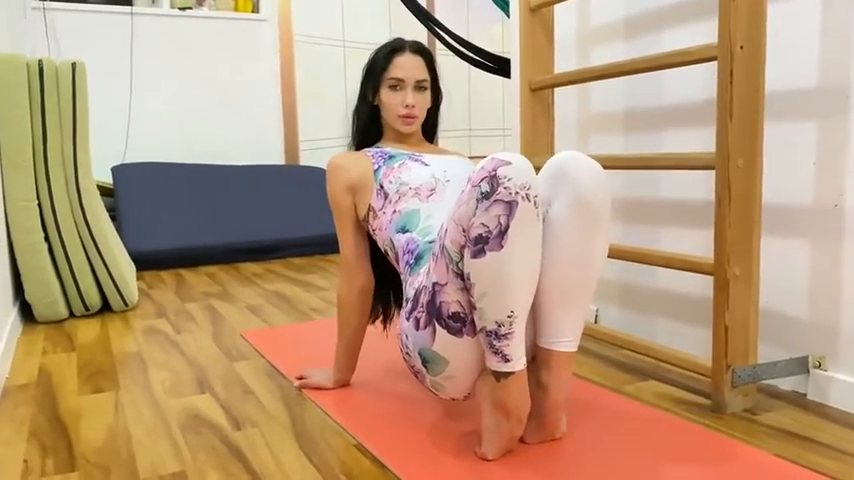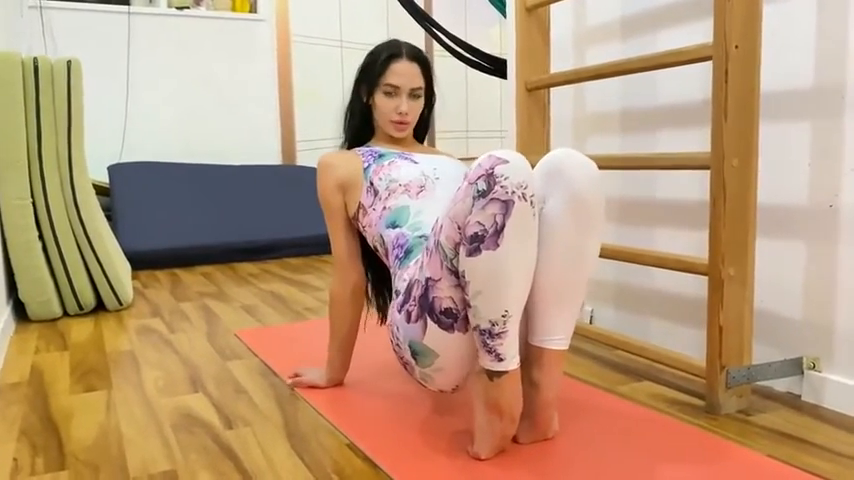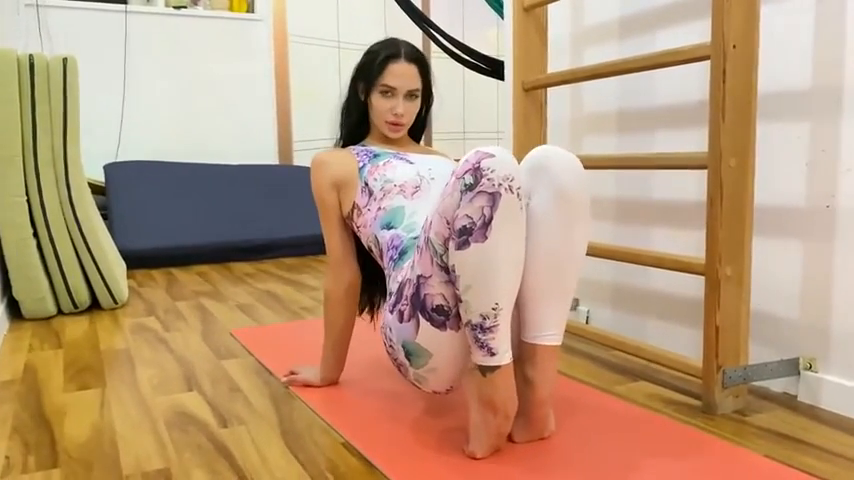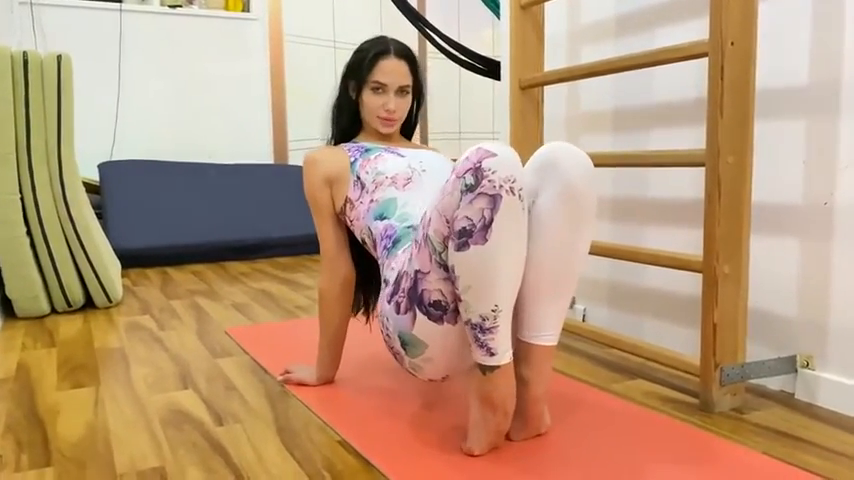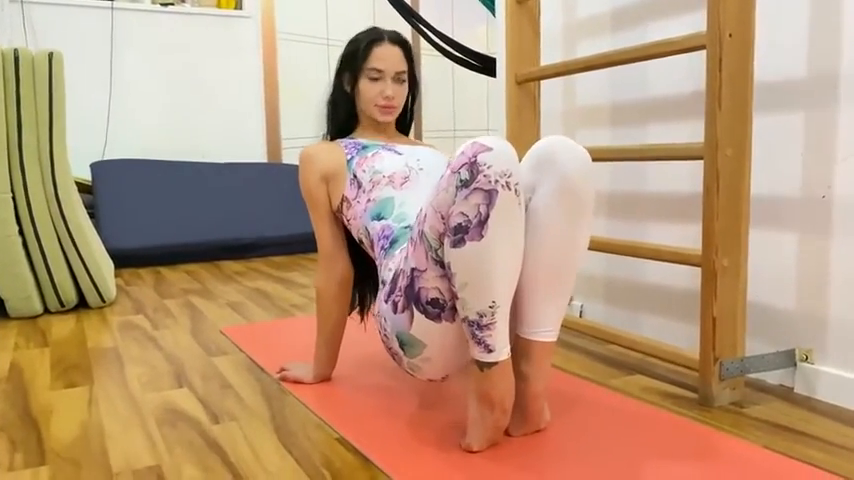
dt=0.3s
person 1, frame 1
left shoulder: (459, 162)
right shoulder: (350, 168)
right elbow: (357, 278)
left hip: (510, 322)
right hip: (443, 334)
left knee: (574, 171)
right knee: (505, 172)
left ankle: (548, 386)
right ankle: (505, 389)
person 1, frame 2
left shoulder: (447, 161)
right shoulder: (340, 167)
right elbow: (349, 275)
left hip: (503, 312)
right hip: (432, 325)
left knee: (568, 167)
right knee: (502, 169)
left ankle: (539, 384)
right ankle: (496, 387)
person 1, frame 3
left shoulder: (441, 160)
right shoulder: (335, 165)
right elbow: (344, 274)
left hip: (494, 313)
right hip: (426, 332)
left knee: (552, 165)
right knee: (489, 167)
left ankle: (535, 385)
right ankle: (491, 387)
person 1, frame 4
left shoulder: (432, 154)
right shoulder: (327, 163)
right elbow: (338, 270)
left hip: (489, 302)
right hip: (422, 314)
left knee: (562, 161)
right knee: (490, 162)
left ankle: (530, 380)
right ankle: (491, 383)
person 1, frame 5
left shoulder: (428, 151)
right shoulder: (324, 159)
right elbow: (335, 267)
left hip: (487, 303)
right hip: (419, 315)
left knee: (559, 155)
right knee: (486, 156)
left ankle: (529, 376)
right ankle: (490, 379)
